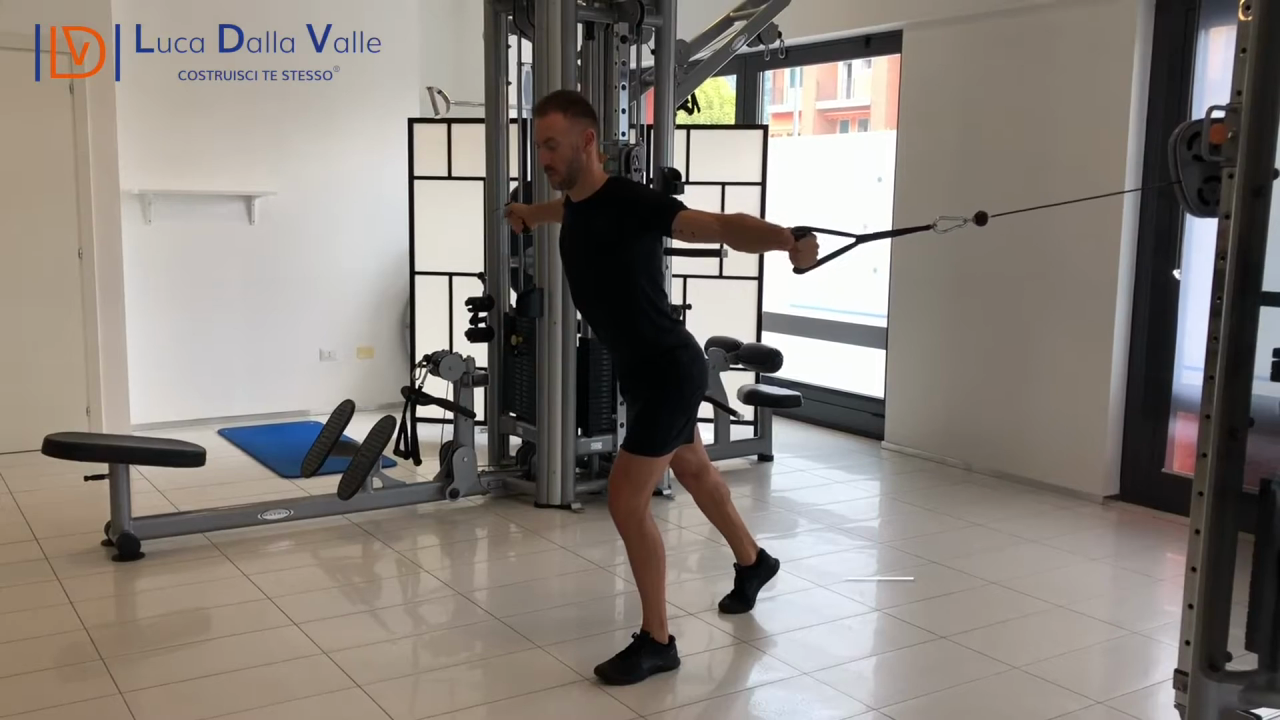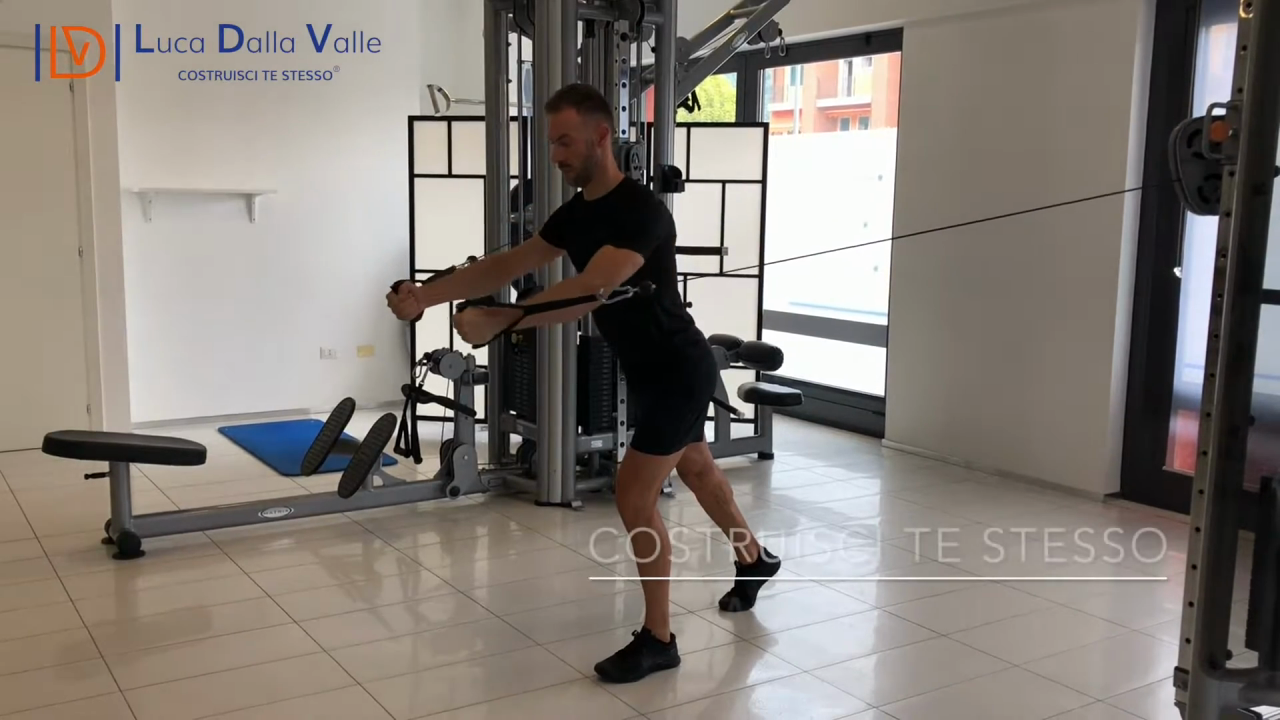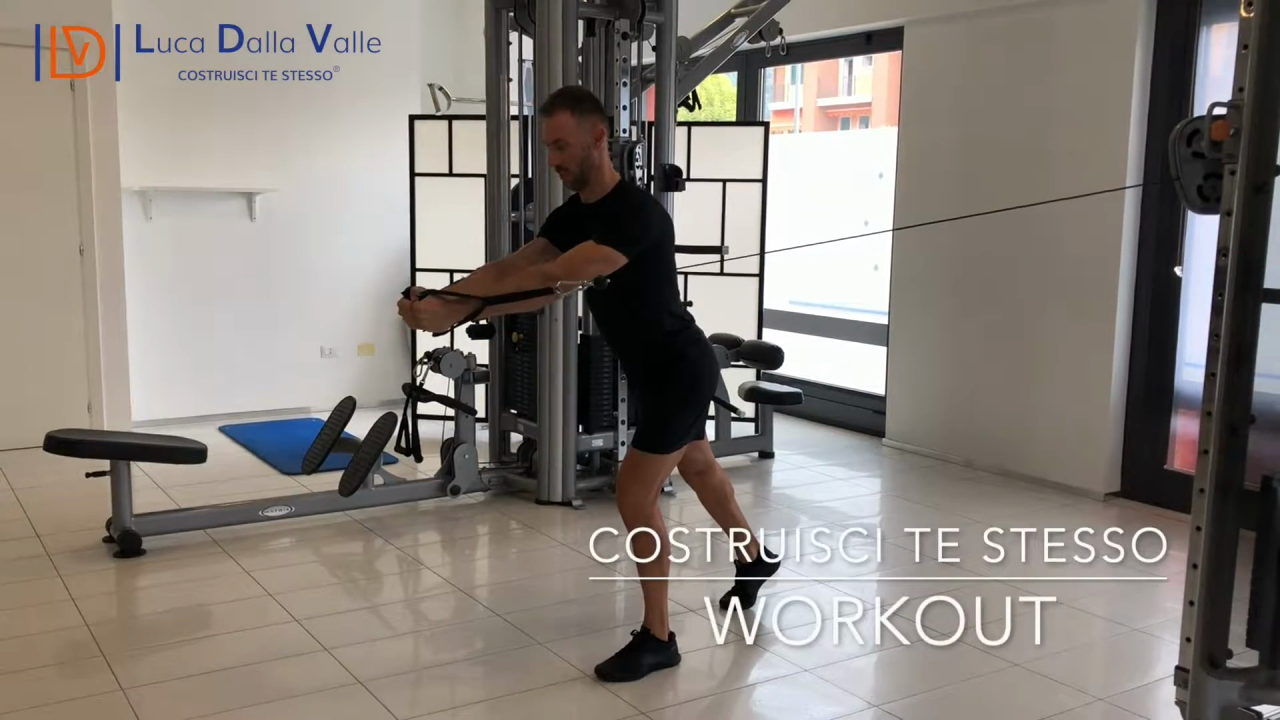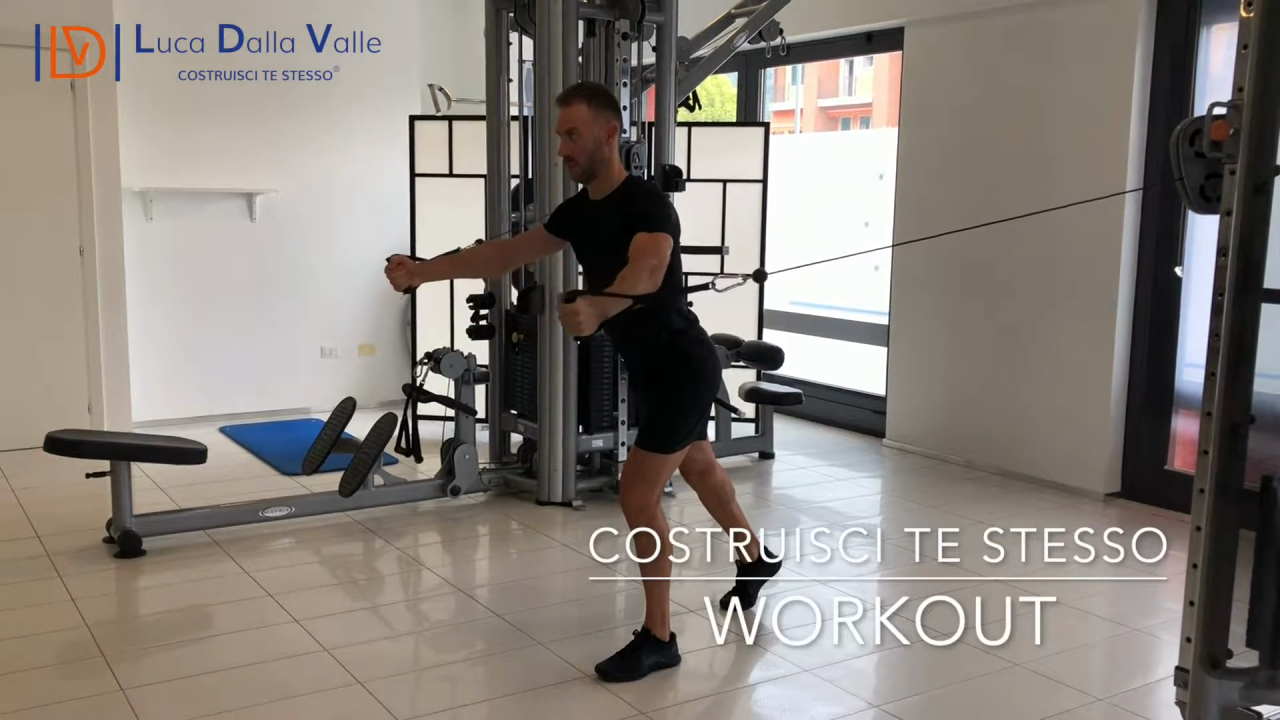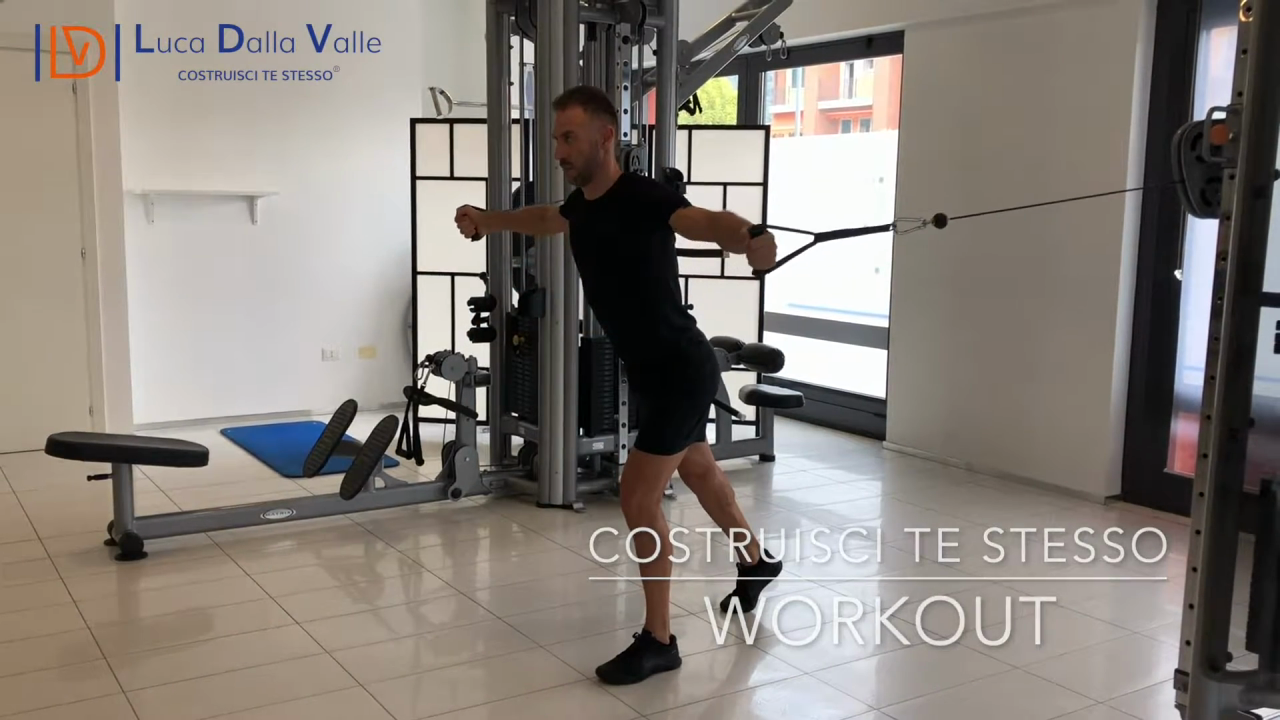
dt=1s
person 1, frame 1
left shoulder: (632, 203)
right shoulder: (578, 204)
left elbow: (718, 226)
left wrist: (784, 239)
right wrist: (529, 214)
left hip: (667, 370)
right hip: (642, 369)
left knee: (626, 500)
right knee: (692, 469)
left ankle: (656, 640)
right ankle: (752, 561)
person 1, frame 2
left shoulder: (640, 210)
right shoulder: (577, 213)
left elbow: (592, 290)
right elbow: (508, 264)
left wrist: (501, 320)
right wrist: (425, 295)
left hip: (678, 370)
right hip: (650, 370)
left knee: (634, 498)
right knee: (697, 470)
left ankle: (657, 639)
right ankle: (754, 560)
person 1, frame 3
left shoulder: (636, 213)
right shoulder: (573, 215)
left elbow: (554, 280)
right elbow: (509, 268)
left wrist: (457, 312)
right wrist: (438, 299)
left hip: (680, 369)
right hip: (649, 369)
left knee: (634, 496)
right knee: (697, 468)
left ankle: (656, 637)
right ankle: (754, 558)
person 1, frame 4
left shoulder: (646, 204)
right shoulder: (579, 210)
left elbow: (647, 271)
right elbow: (508, 253)
left wrist: (596, 308)
right wrist: (424, 270)
left hip: (682, 368)
right hip: (650, 369)
left knee: (638, 496)
right knee: (699, 469)
left ankle: (657, 638)
right ankle: (755, 558)
person 1, frame 5
left shoulder: (642, 198)
right shoulder: (582, 204)
left elbow: (707, 221)
right elbow: (545, 219)
left wrist: (749, 239)
right wrist: (487, 221)
left hip: (680, 370)
right hip: (650, 369)
left knee: (638, 497)
right knee: (698, 471)
left ankle: (657, 640)
right ankle: (756, 561)
